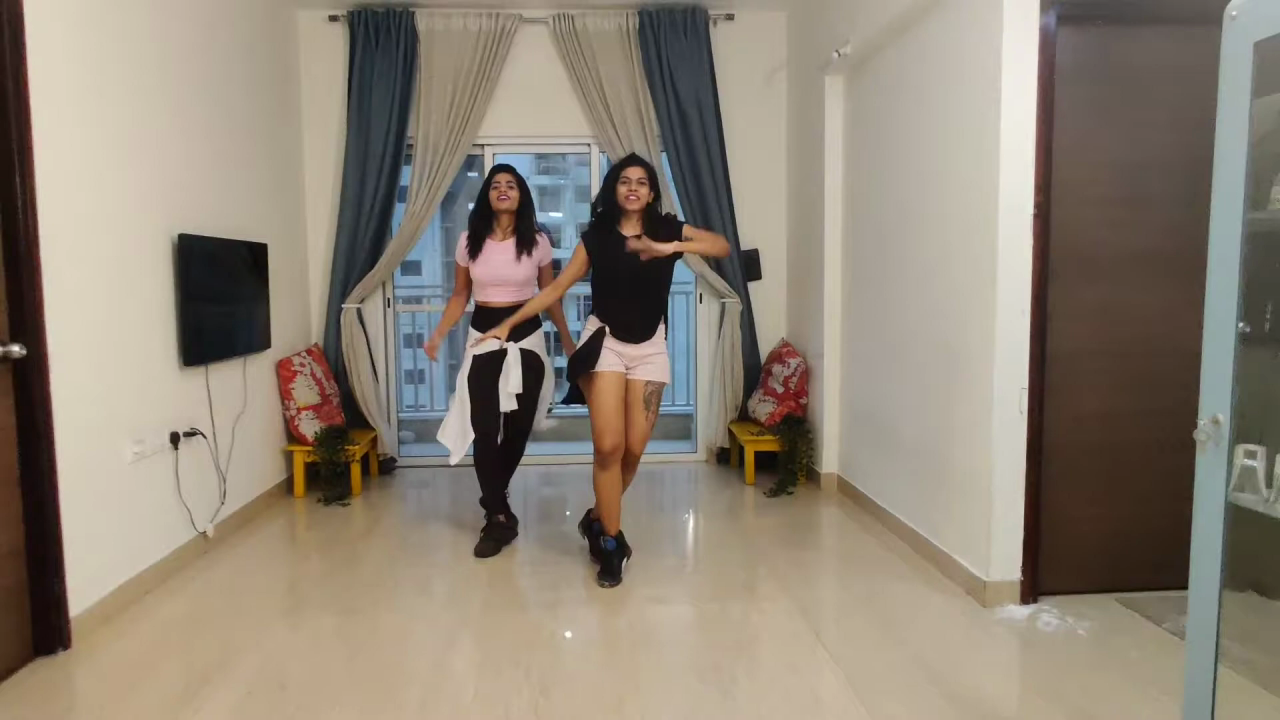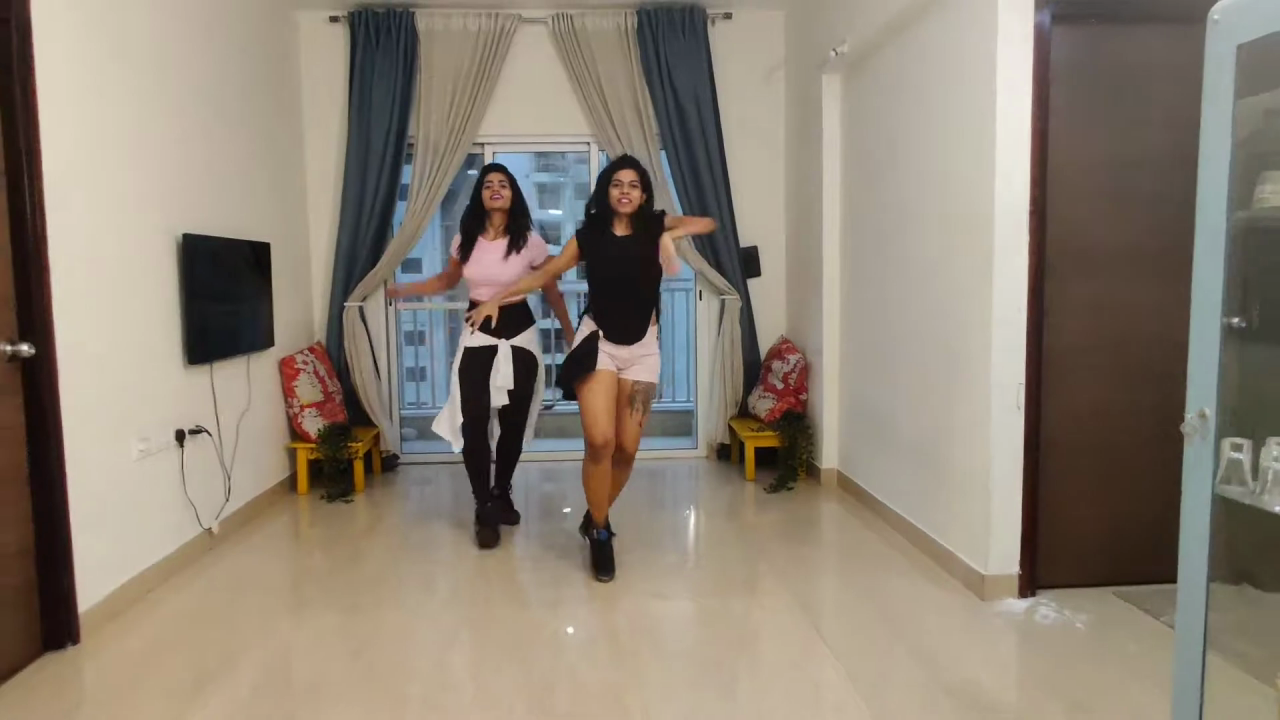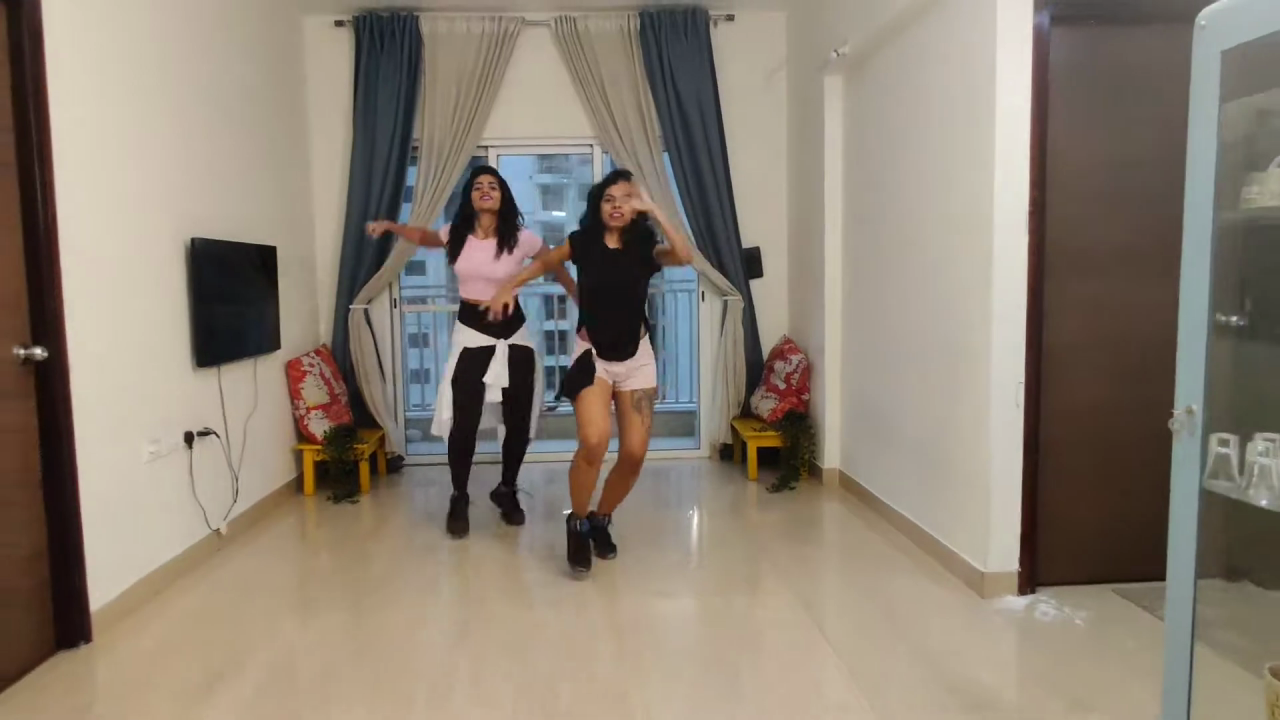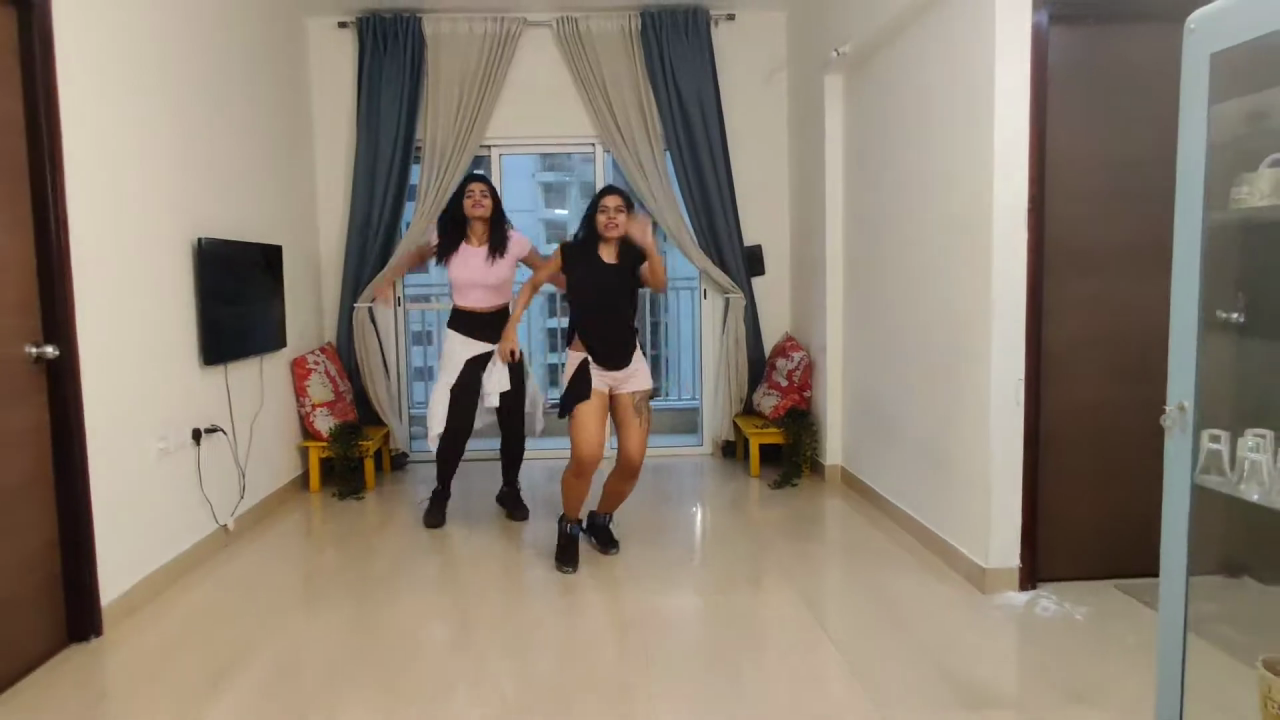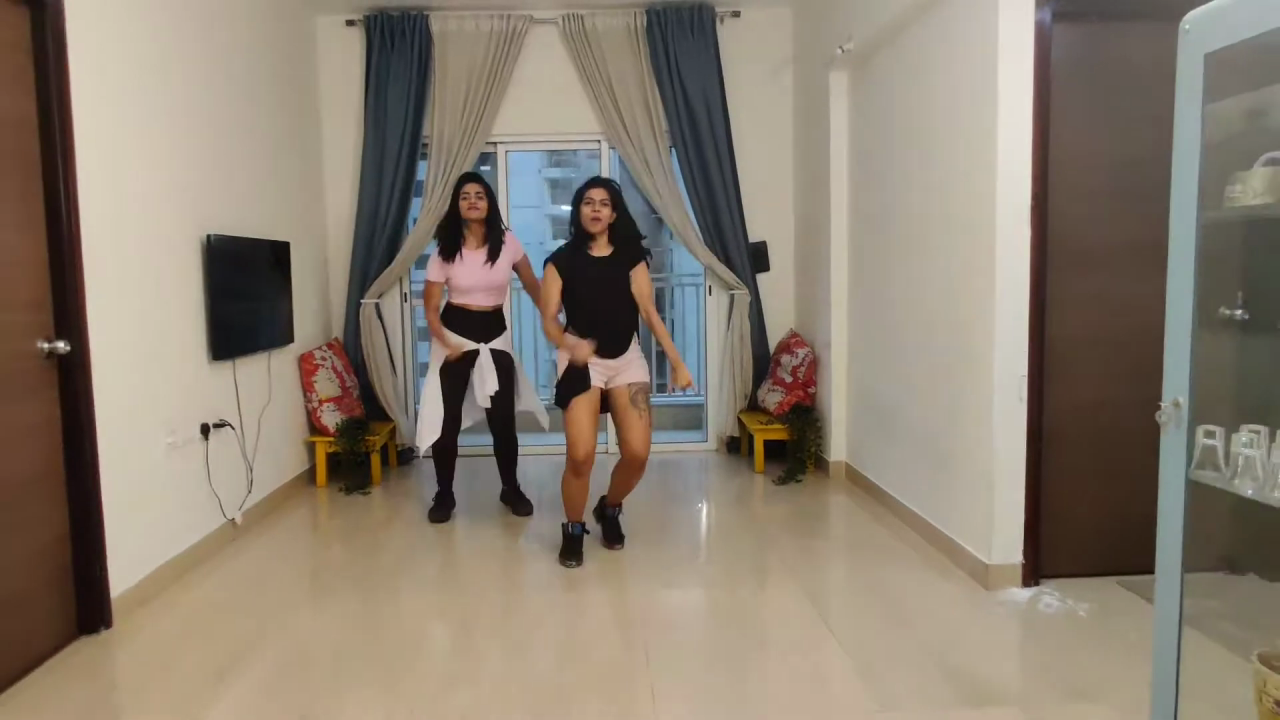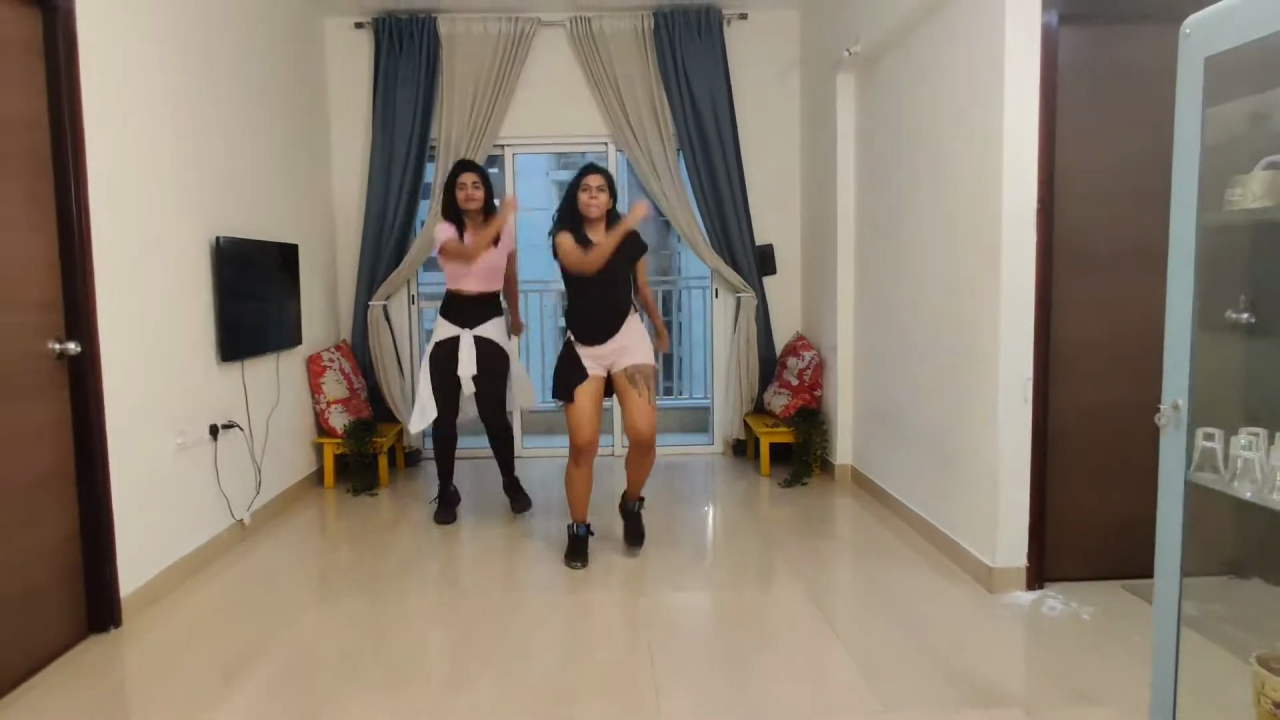
dt=0.1s
person 1, frame 1
left shoulder: (665, 230)
right shoulder: (596, 237)
left elbow: (721, 246)
right elbow: (557, 288)
left wrist: (666, 247)
right wrist: (509, 322)
left hip: (650, 348)
right hip: (604, 342)
left knee: (633, 450)
right knee: (609, 446)
left ankle: (596, 518)
right ankle: (609, 545)
person 1, frame 2
left shoulder: (656, 227)
right shoulder: (589, 235)
left elbow: (706, 223)
right elbow: (545, 274)
left wrist: (671, 235)
right wrist: (495, 299)
left hip: (641, 348)
right hip: (598, 344)
left knee: (626, 449)
right knee: (600, 441)
left ankle: (596, 517)
right ankle: (601, 535)
person 1, frame 3
left shoulder: (645, 243)
right shoulder: (581, 242)
left elbow: (685, 255)
right elbow: (542, 264)
left wrist: (655, 212)
right wrist: (507, 288)
left hip: (637, 359)
right hip: (592, 357)
left knee: (635, 453)
right knee: (593, 443)
left ankle: (600, 521)
right ankle: (578, 525)
person 1, frame 4
left shoulder: (636, 259)
right shoulder: (572, 254)
left elbow: (659, 284)
right elbow: (533, 284)
left wrist: (648, 244)
right wrist: (511, 325)
left hip: (630, 367)
right hip: (587, 366)
left knee: (633, 458)
right knee: (585, 457)
left ankle: (601, 520)
right ankle: (569, 527)
person 1, frame 5
left shoulder: (633, 257)
right shoulder: (560, 261)
left elbow: (649, 312)
right elbow: (549, 320)
left wrist: (677, 362)
right wrist: (569, 344)
left hip: (626, 361)
right hip: (582, 363)
left knee: (636, 454)
right knee: (580, 456)
left ankle: (608, 507)
right ankle: (573, 530)
person 1, frame 6
left shoulder: (633, 242)
right shoulder: (566, 237)
right elbow: (584, 263)
left wrist: (661, 331)
right wrist: (622, 228)
left hip: (627, 340)
right hip: (582, 350)
left knee: (644, 435)
right knee: (583, 445)
left ankle: (631, 504)
right ankle: (578, 532)
person 2, frame 1
left shoulder: (536, 243)
right shoulder: (470, 243)
left elbow: (551, 292)
right elbow: (459, 297)
left wrist: (566, 335)
right wrist: (439, 334)
left hip: (528, 338)
right hip: (484, 339)
left knee: (517, 430)
right knee: (485, 431)
left ankle: (497, 502)
right ankle: (498, 520)
person 2, frame 2
left shoulder: (529, 241)
right shoulder: (466, 241)
left elbow: (550, 287)
right elbow: (446, 281)
left wrist: (568, 329)
right wrist: (407, 289)
left hip: (519, 335)
right hip: (477, 335)
left knee: (515, 426)
right knee: (474, 425)
left ankle: (500, 494)
right ankle: (485, 510)
person 2, frame 3
left shoulder: (522, 237)
right shoulder: (456, 234)
left elbow: (556, 268)
right elbow: (426, 236)
right wrist: (392, 226)
left hip: (513, 334)
right hip: (472, 333)
left knee: (518, 422)
right knee: (464, 421)
left ankle: (506, 491)
right ankle: (459, 501)
person 2, frame 4
left shoulder: (512, 241)
right shoulder: (447, 241)
left elbow: (545, 268)
right elbow: (420, 253)
right wrist: (394, 276)
left hip: (504, 337)
right hip: (463, 340)
left knee: (513, 425)
right knee: (457, 426)
left ankle: (510, 491)
right ankle: (440, 495)
person 2, frame 5
left shoulder: (509, 244)
right shoulder: (445, 251)
left elbow: (533, 285)
right elbow: (431, 309)
right wrist: (444, 341)
left hip: (496, 339)
right hip: (454, 336)
left knee: (503, 424)
right knee: (447, 425)
left ankle: (511, 489)
right ankle: (443, 493)
person 2, frame 6
left shoulder: (504, 231)
right shoulder: (445, 229)
right elbow: (464, 253)
left wrist: (515, 314)
right wrist: (499, 218)
left hip: (490, 325)
right hip: (450, 324)
left knee: (494, 412)
right knee: (444, 415)
left ankle: (511, 481)
right ankle: (446, 492)
